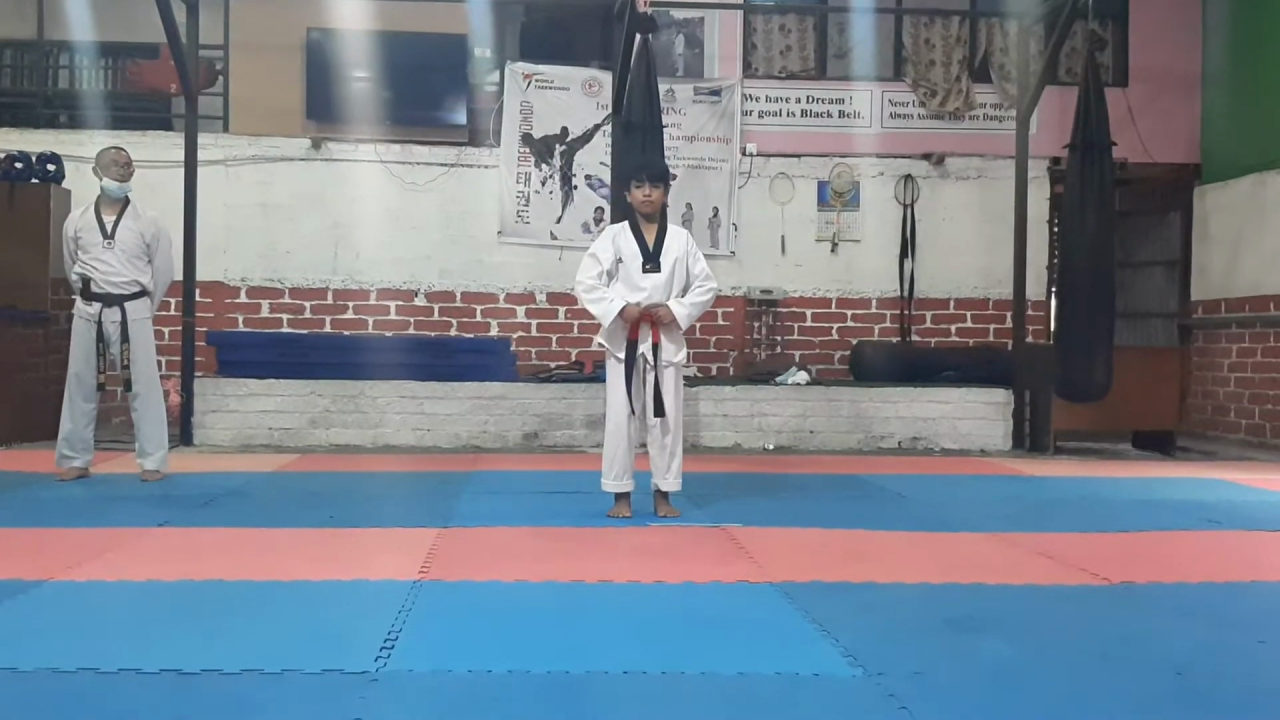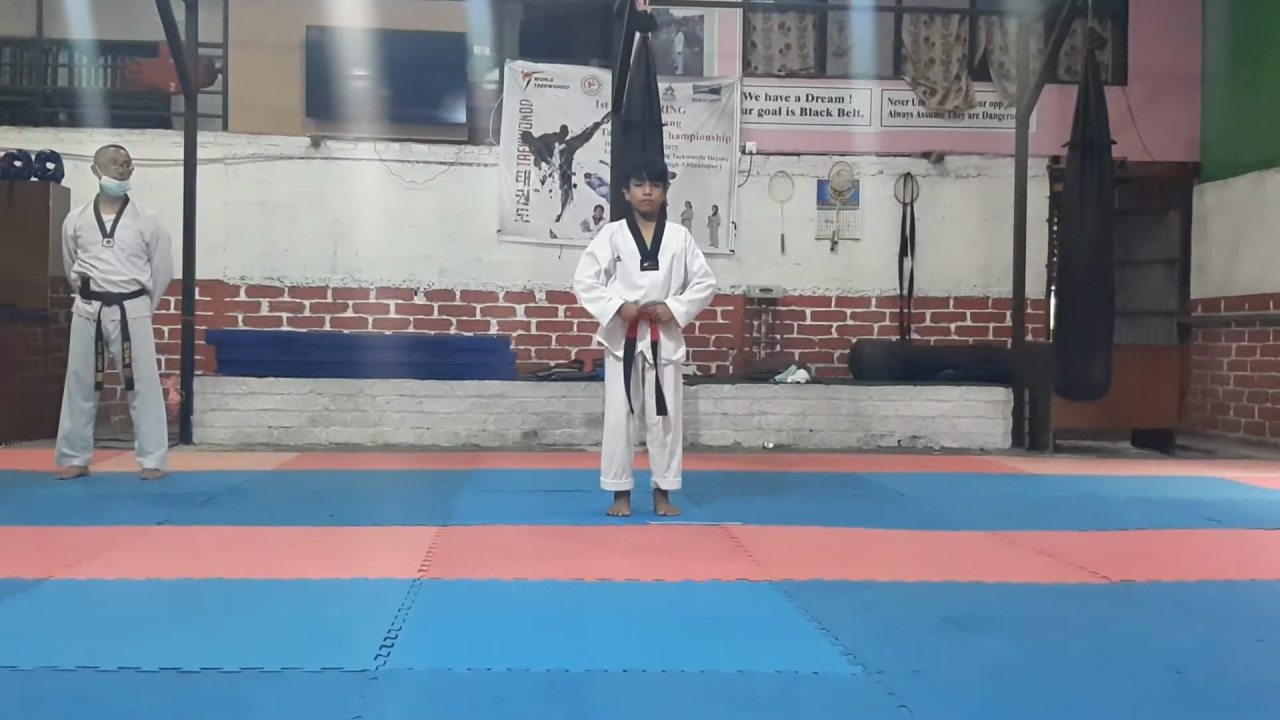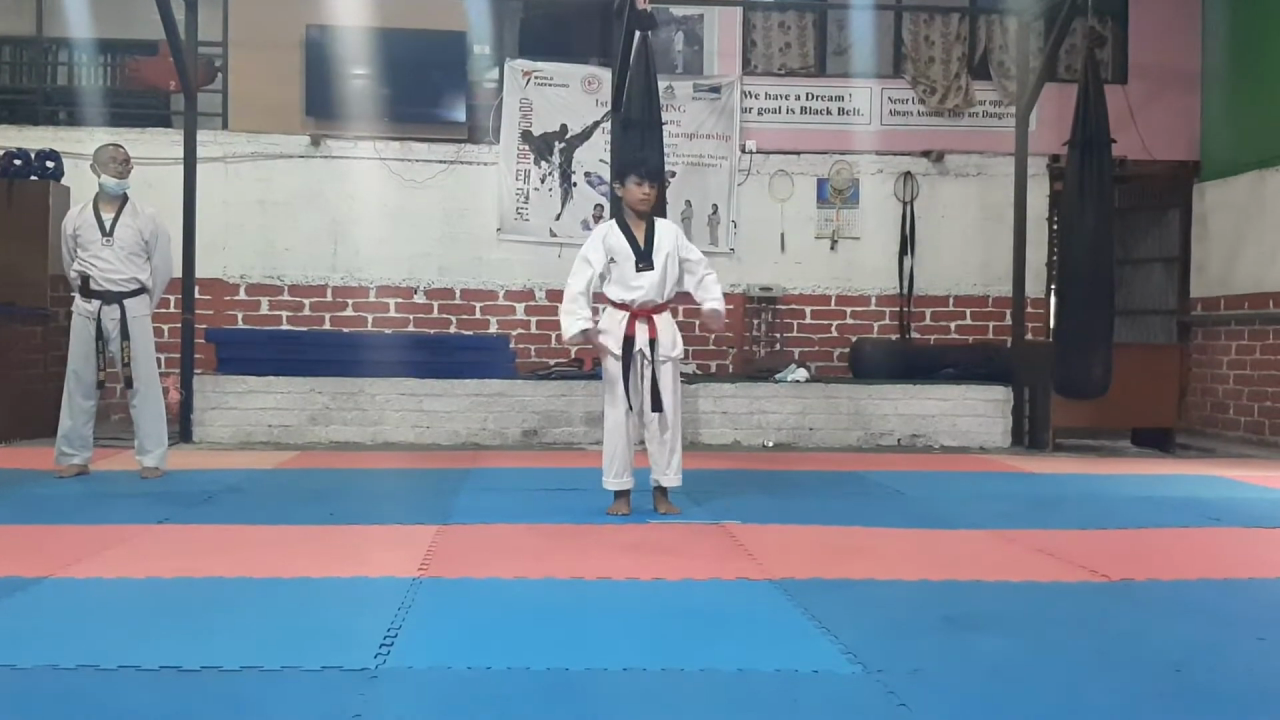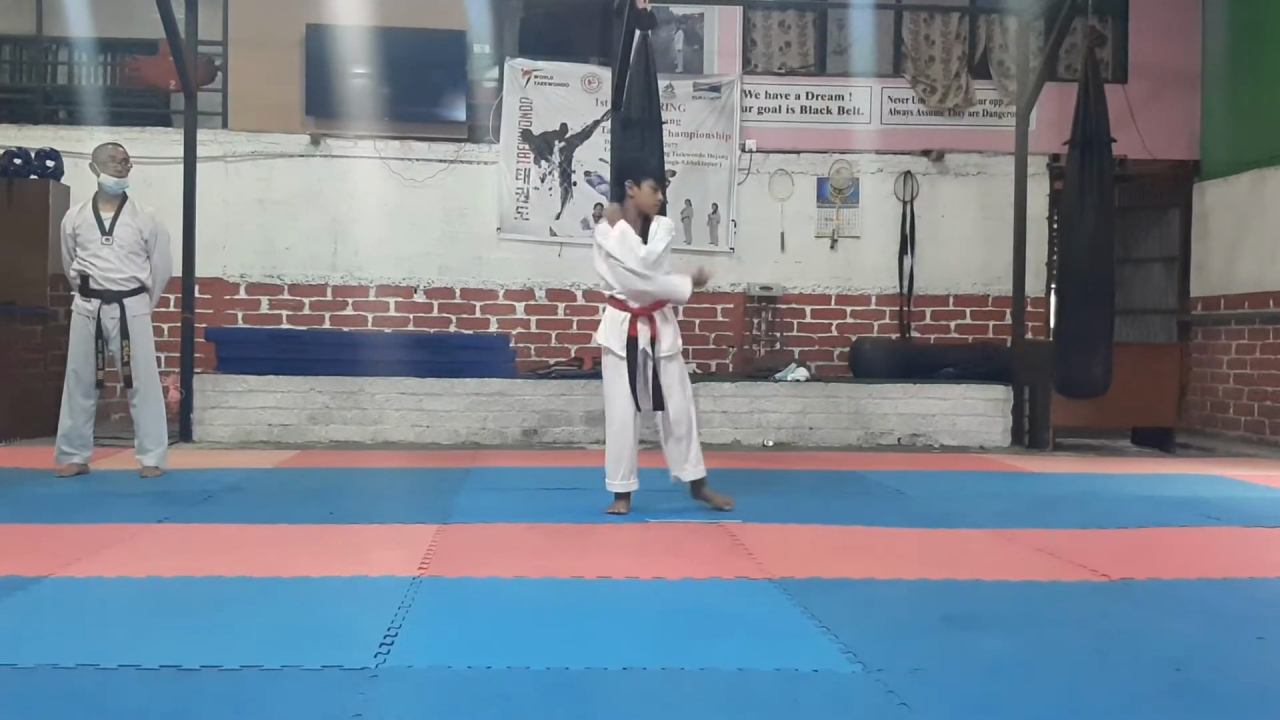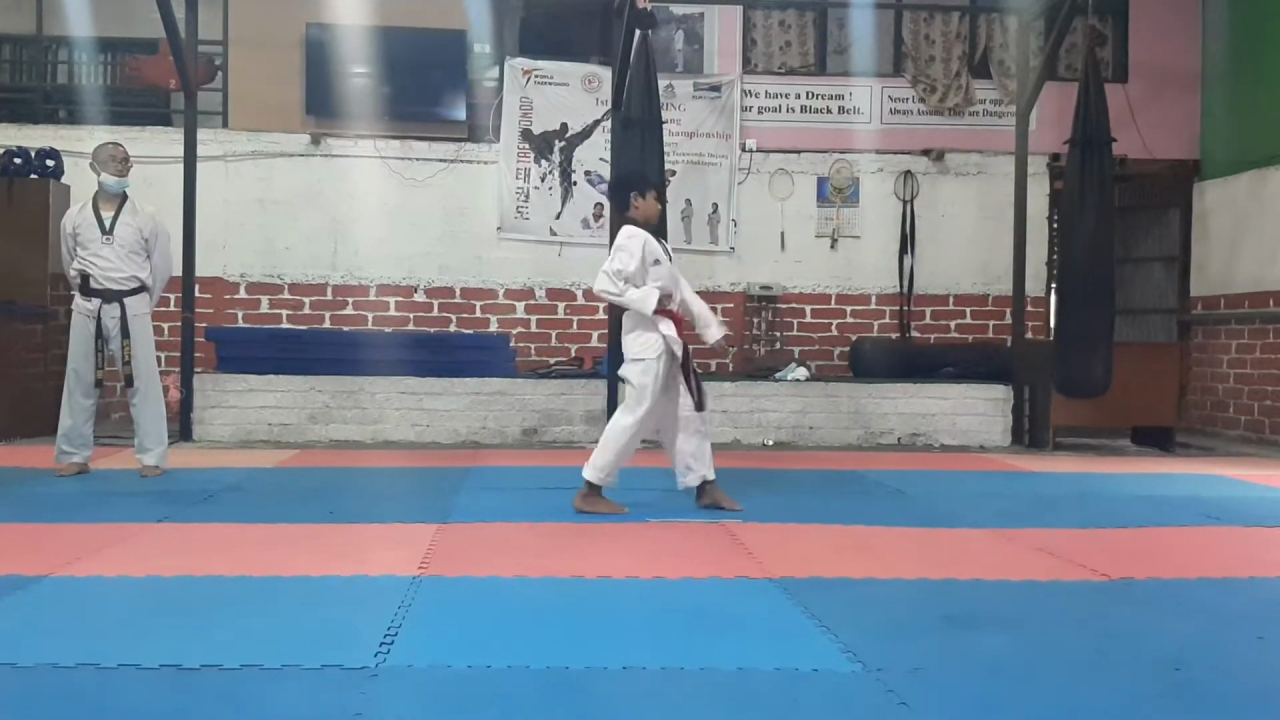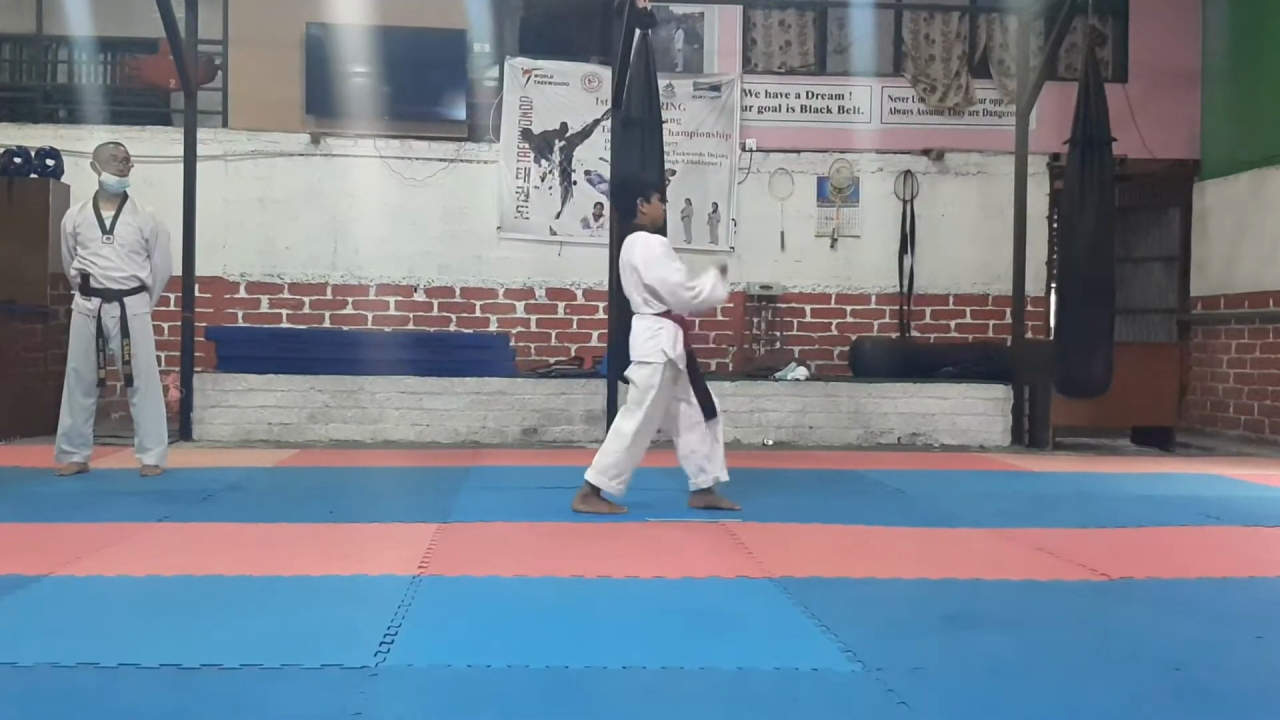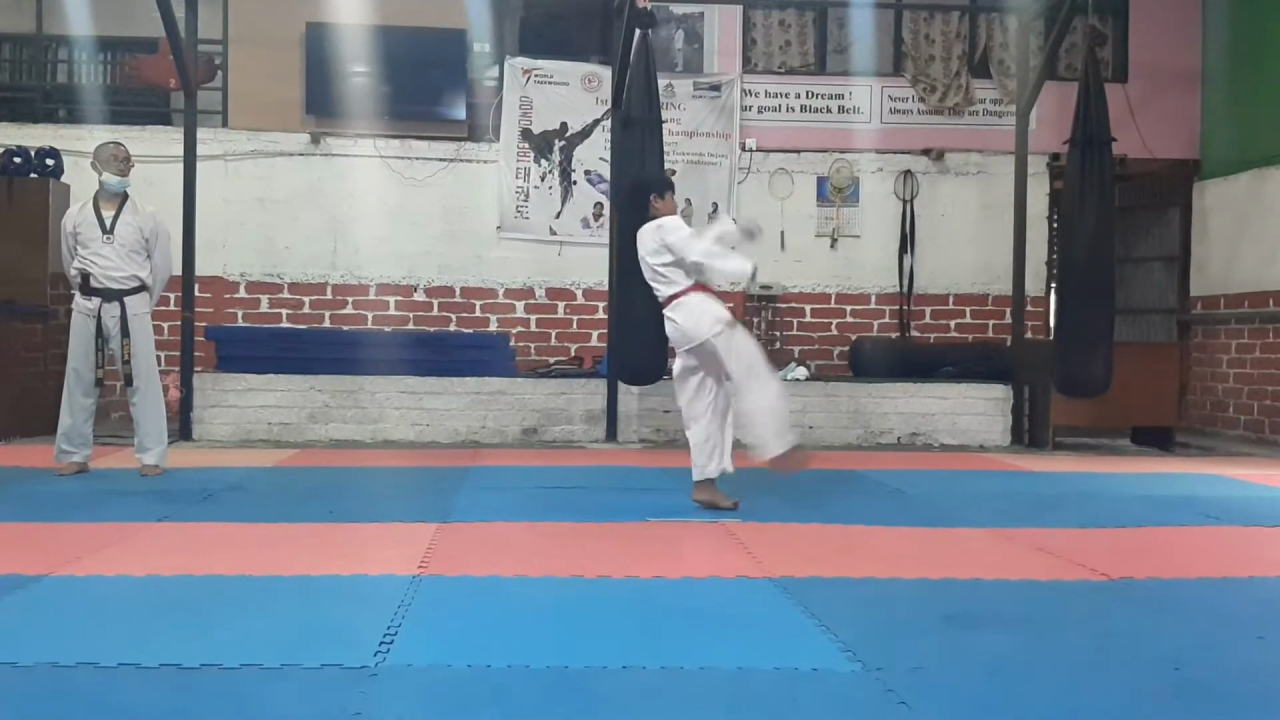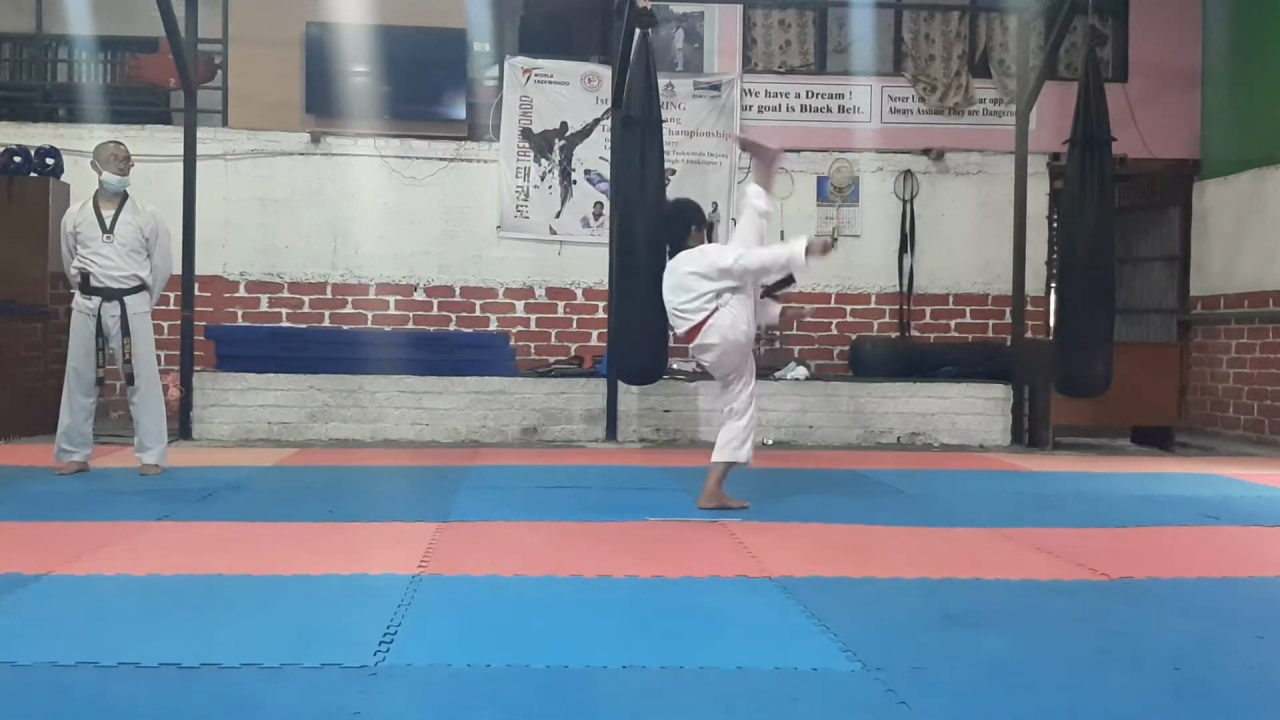
dt=0.3s
person 1, frame 1
left shoulder: (681, 238)
right shoulder: (614, 236)
left elbow: (706, 286)
right elbow: (586, 282)
left wrist: (677, 311)
right wrist: (619, 309)
left hip: (665, 339)
right hip: (624, 338)
left knee: (666, 417)
right knee: (620, 417)
left ankle: (663, 493)
right ankle: (621, 494)
person 1, frame 2
left shoulder: (679, 236)
right shoulder: (613, 234)
left elbow: (705, 282)
right elbow: (585, 281)
left wrist: (676, 308)
right wrist: (617, 307)
left hip: (664, 336)
right hip: (623, 335)
left knee: (665, 415)
right knee: (619, 414)
left ankle: (662, 491)
right ankle: (620, 492)
person 1, frame 3
left shoulder: (669, 232)
right shoulder: (604, 235)
left elbow: (701, 271)
right elbow: (578, 285)
left wrist: (712, 305)
right wrist: (581, 327)
left hip: (660, 331)
right hip: (619, 332)
left knee: (664, 413)
right knee: (618, 413)
left ankle: (662, 490)
right ankle: (621, 492)
person 1, frame 4
left shoulder: (661, 225)
right shoulder: (607, 231)
left elbow: (648, 259)
right elbow: (636, 280)
left wrist: (623, 228)
right wrist: (688, 286)
left hip: (660, 327)
right hip: (622, 330)
left knee: (678, 408)
right knee: (621, 413)
left ankle: (698, 482)
right ankle: (621, 492)
person 1, frame 5
left shoulder: (648, 240)
right shoulder: (633, 238)
left elbow: (681, 291)
right elbow: (605, 284)
left wrist: (712, 328)
right wrist: (652, 300)
left hip: (665, 338)
right hip: (648, 339)
left knee: (688, 413)
right knee: (636, 416)
left ankle: (705, 487)
right ankle: (589, 491)
person 1, frame 6
left shoulder: (635, 245)
right shoulder: (653, 245)
right elbow: (685, 294)
left wrist: (707, 283)
right wrist: (715, 279)
left hip: (665, 342)
right hip: (659, 342)
left knee: (701, 412)
right knee: (638, 420)
left ankle: (704, 489)
right ankle: (588, 493)
person 1, frame 7
left shoulder: (646, 235)
right shoulder: (669, 226)
left elbow: (699, 244)
right elbow: (703, 255)
left wrist: (735, 230)
right wrist: (745, 270)
left hip: (680, 324)
right hip: (701, 313)
left knee: (704, 406)
right knee: (755, 380)
left ankle: (705, 484)
right ankle: (778, 450)
person 1, frame 8
left shoulder: (674, 273)
right shoulder: (701, 258)
right elbow: (752, 261)
left wrist: (775, 312)
right wrist: (804, 248)
left hip: (715, 348)
right hip: (732, 327)
left knee: (738, 411)
left ankle: (713, 490)
person 2, frame 1
left shoulder: (147, 222)
right shoulder: (77, 221)
left elbow: (163, 270)
right elbow: (72, 268)
left wrist: (143, 306)
right wrist: (92, 300)
left hip: (131, 313)
right hip: (89, 313)
left knee: (144, 386)
right knee: (81, 386)
left ankle: (152, 461)
right ankle: (75, 459)
person 2, frame 2
left shoulder: (146, 220)
right shoulder: (76, 219)
left elbow: (162, 269)
right elbow: (72, 266)
left wrist: (142, 305)
right wrist: (92, 300)
left hip: (131, 312)
right hip: (88, 312)
left knee: (143, 385)
right knee: (80, 385)
left ankle: (152, 459)
right ankle: (75, 457)
person 2, frame 3
left shoulder: (146, 219)
right shoulder: (76, 218)
left elbow: (162, 268)
right elbow: (71, 266)
left wrist: (142, 303)
right wrist: (91, 297)
left hip: (131, 310)
right hip: (89, 310)
left knee: (143, 384)
right knee: (80, 383)
left ankle: (152, 458)
right ankle: (74, 456)
person 2, frame 4
left shoulder: (145, 218)
right shoulder: (75, 217)
left elbow: (161, 267)
right elbow: (71, 265)
left wrist: (141, 303)
right wrist: (91, 297)
left hip: (131, 309)
right hip: (88, 309)
left knee: (143, 383)
right knee: (80, 383)
left ankle: (152, 457)
right ankle: (75, 455)
person 2, frame 5
left shoulder: (145, 217)
right shoulder: (75, 217)
left elbow: (161, 266)
right elbow: (71, 265)
left wrist: (142, 302)
right wrist: (91, 297)
left hip: (131, 309)
right hip: (88, 309)
left knee: (143, 382)
right knee: (80, 382)
left ankle: (152, 457)
right ankle: (75, 455)
person 2, frame 6
left shoulder: (145, 217)
right shoulder: (75, 217)
left elbow: (162, 266)
right elbow: (71, 264)
left wrist: (141, 302)
right wrist: (91, 296)
left hip: (131, 308)
right hip: (88, 308)
left knee: (143, 382)
right knee: (80, 382)
left ankle: (152, 456)
right ankle: (74, 454)
person 2, frame 7
left shoulder: (146, 217)
right shoulder: (75, 216)
left elbow: (162, 266)
right elbow: (71, 264)
left wrist: (141, 301)
right wrist: (91, 295)
left hip: (131, 308)
right hip: (88, 309)
left knee: (143, 381)
right knee: (80, 382)
left ankle: (152, 456)
right ankle: (74, 454)
person 2, frame 8
left shoulder: (146, 216)
right shoulder: (75, 215)
left elbow: (161, 265)
right elbow: (71, 263)
left wrist: (141, 301)
right wrist: (91, 295)
left hip: (131, 307)
right hip: (88, 307)
left knee: (143, 381)
right knee: (80, 381)
left ankle: (151, 455)
right ankle: (74, 453)
